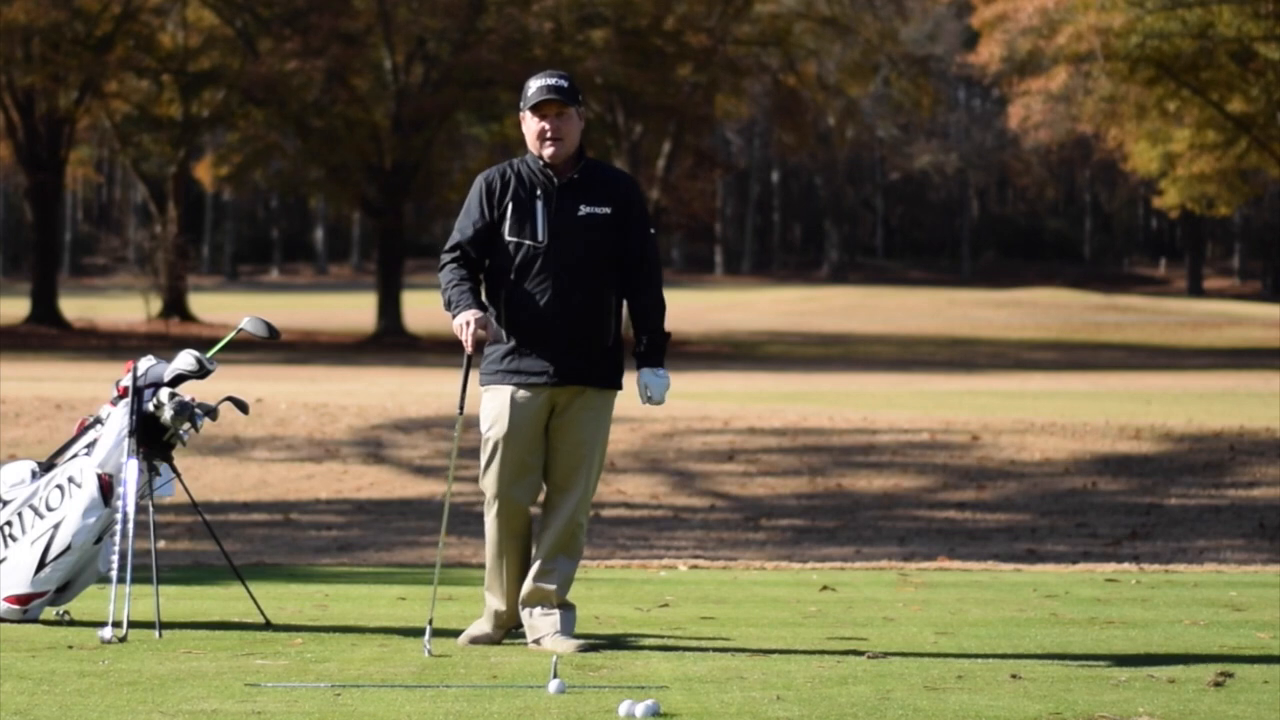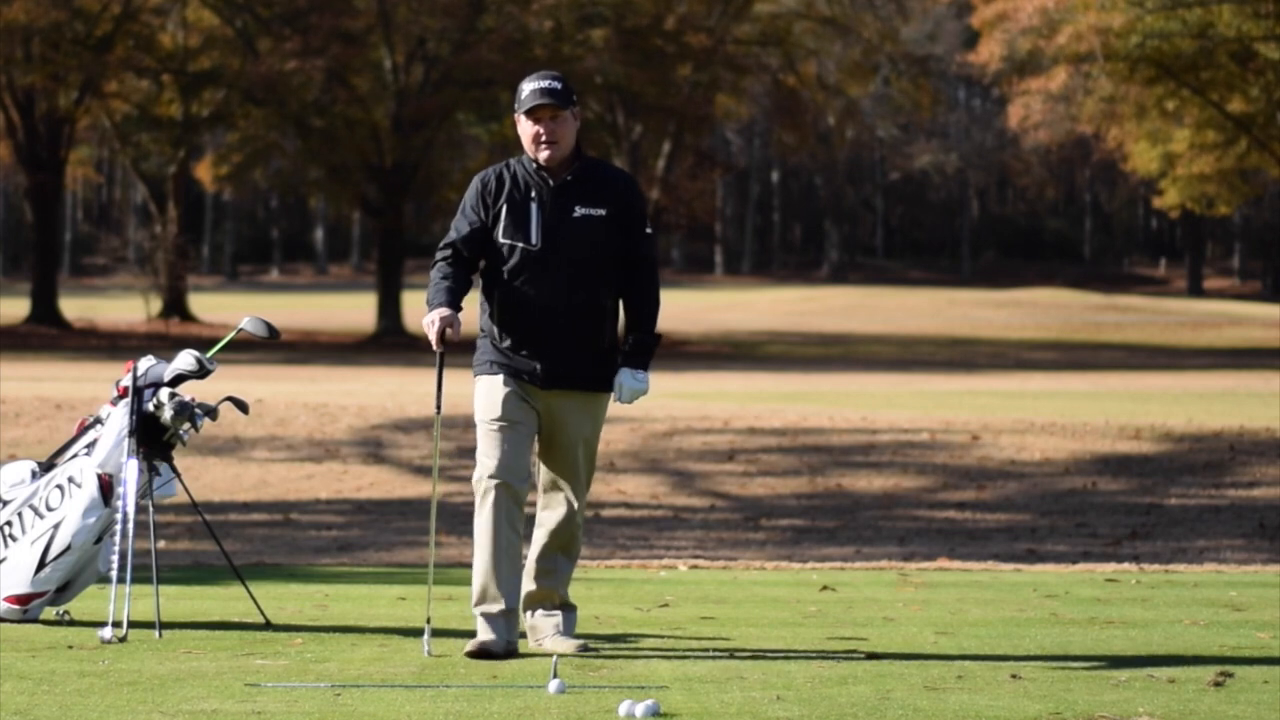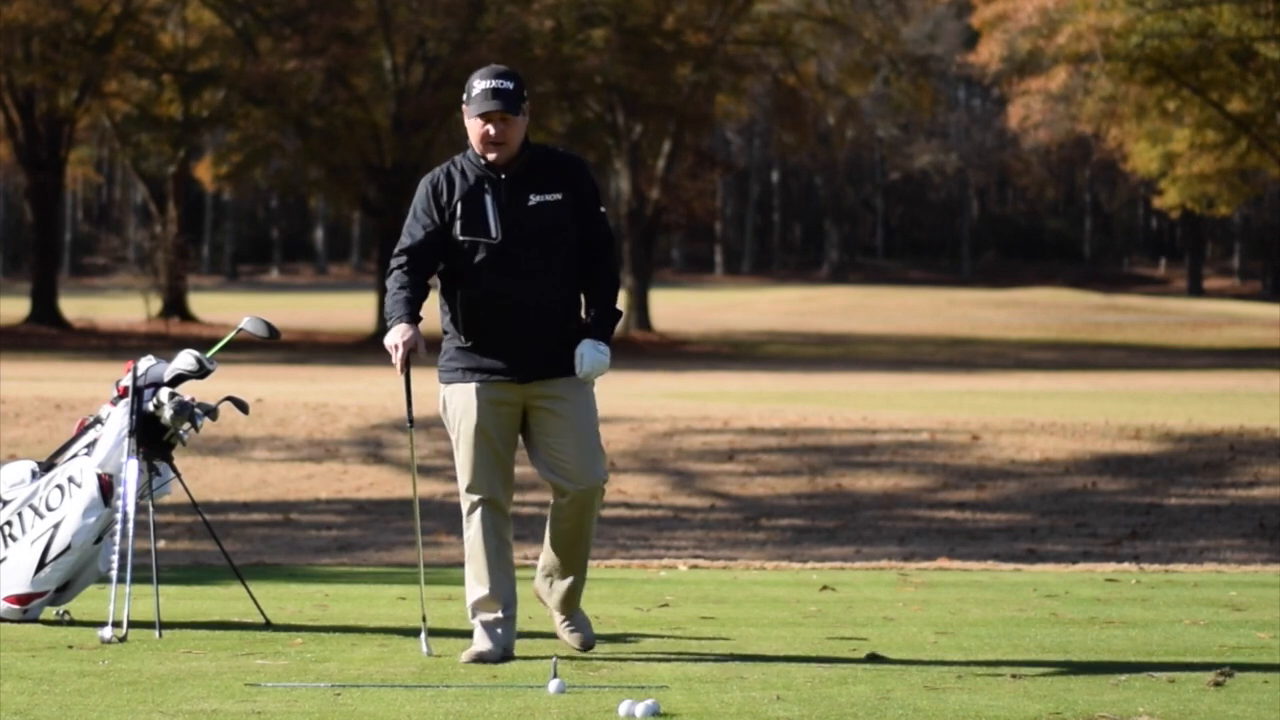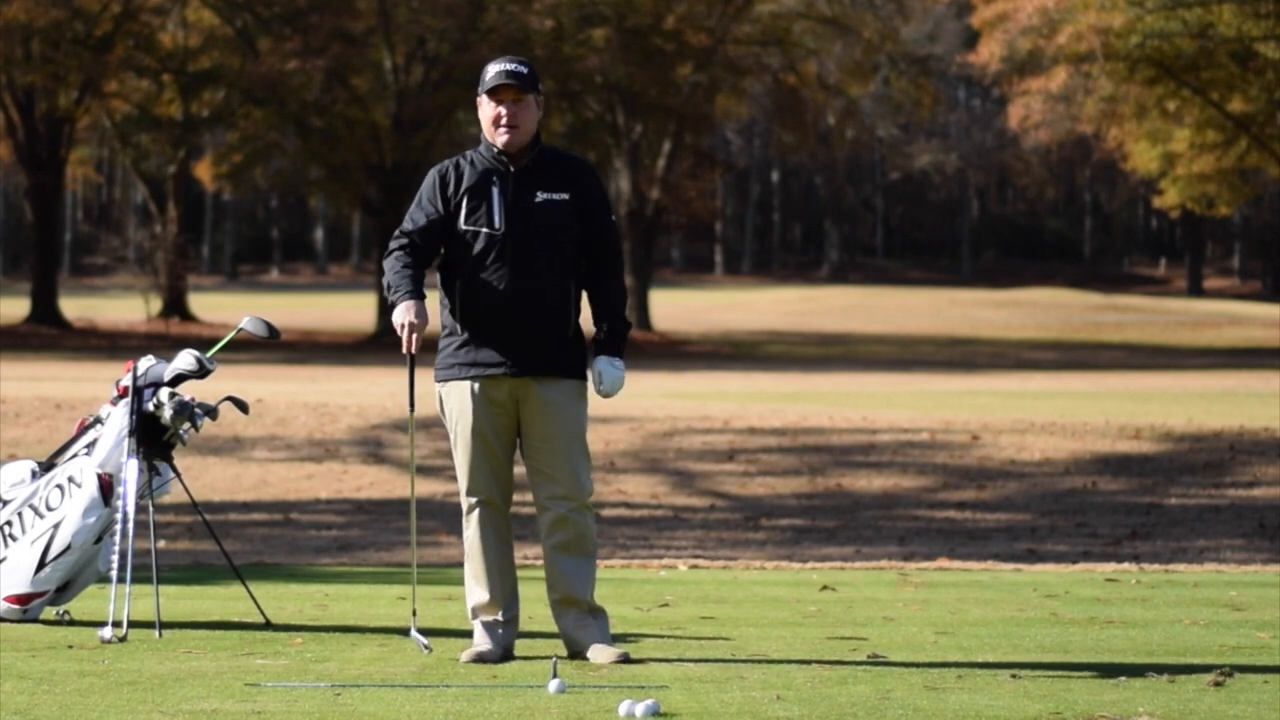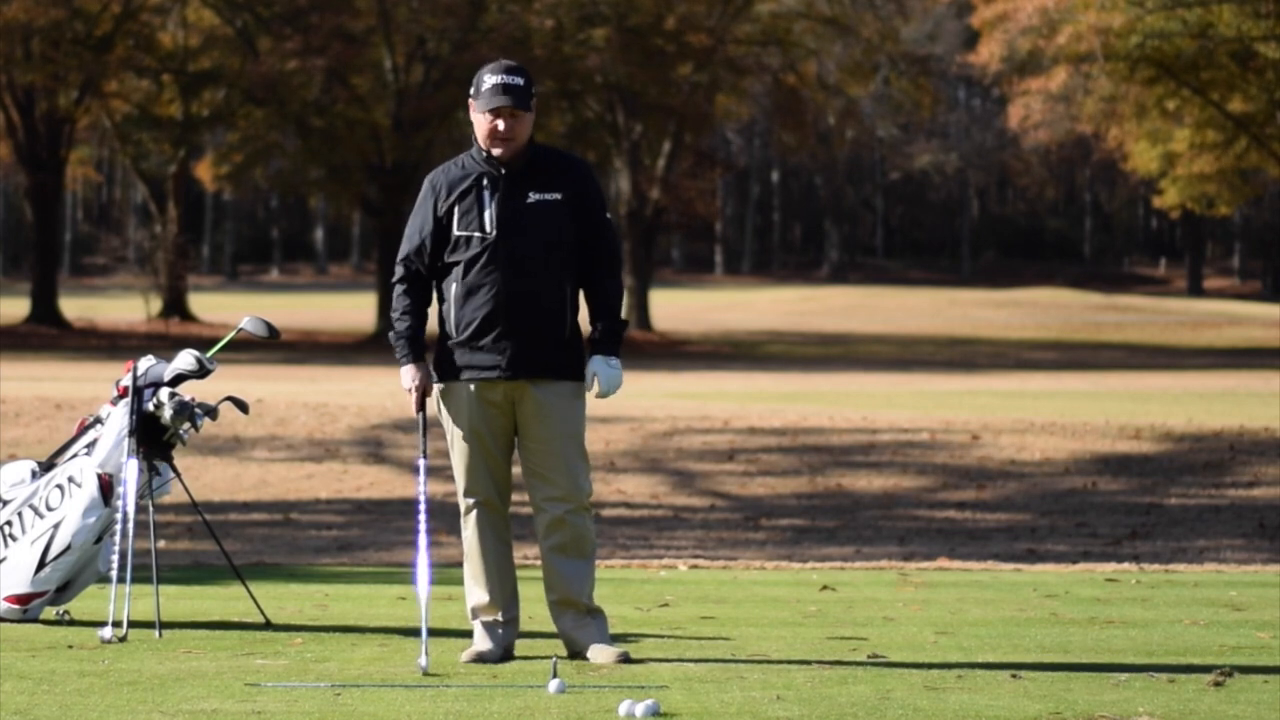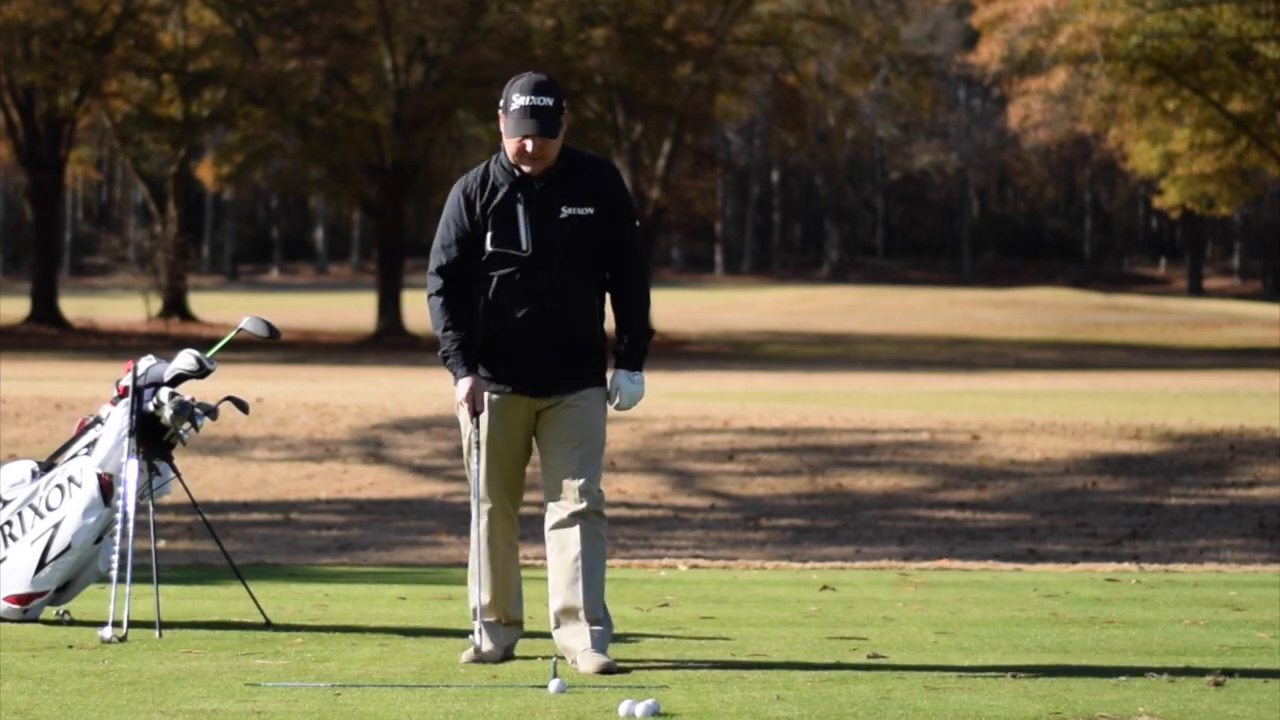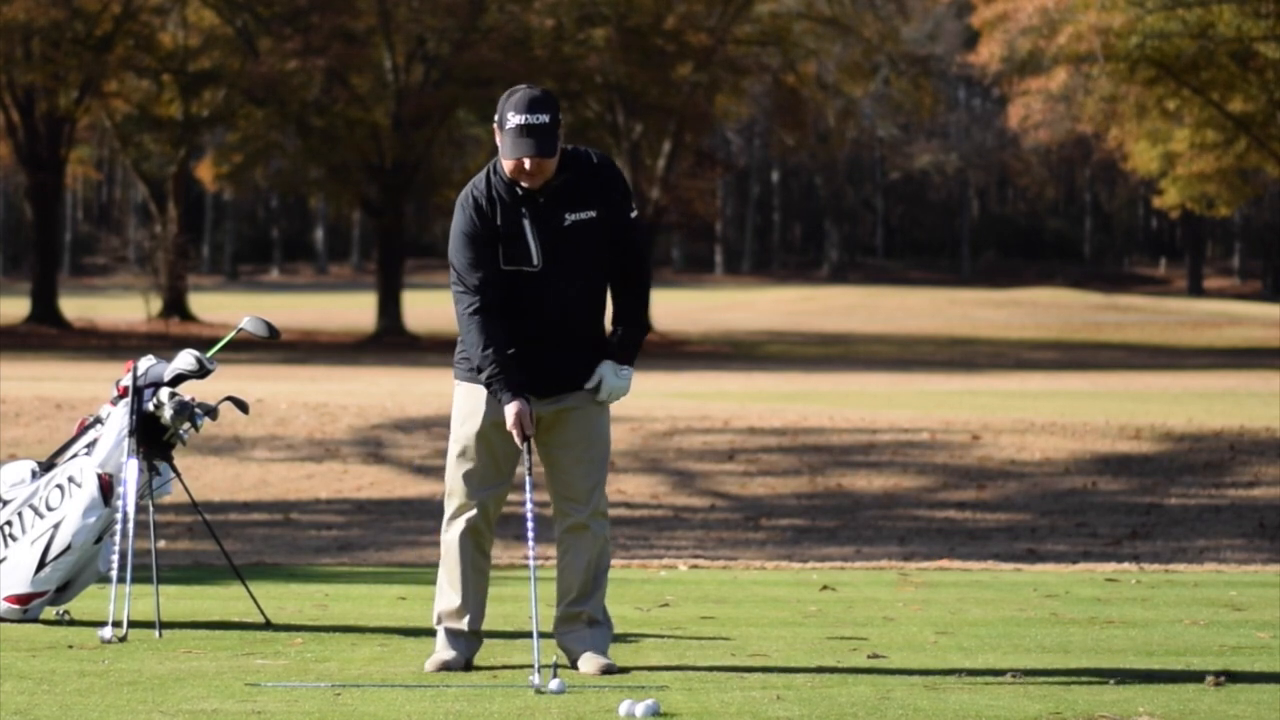
dt=0.7s
person 1, frame 1
left shoulder: (617, 191)
right shoulder: (496, 185)
left elbow: (643, 279)
right elbow: (458, 257)
left wrist: (651, 355)
right wrist: (466, 305)
left hip: (590, 374)
right hip: (513, 367)
left knee: (570, 498)
right knee: (505, 494)
left ankle: (545, 612)
right ankle: (502, 607)
person 1, frame 2
left shoulder: (615, 190)
right shoulder: (492, 186)
left elbow: (640, 279)
right elbow: (456, 253)
left wrist: (636, 356)
right wrist: (443, 302)
left hip: (583, 374)
right hip: (506, 365)
left knee: (565, 497)
right knee: (499, 482)
left ankle: (546, 614)
right ankle: (495, 621)
person 1, frame 3
left shoulder: (567, 175)
right shoulder: (442, 186)
left elbow: (600, 256)
right elbow: (409, 263)
left wrist: (598, 329)
right wrist: (402, 319)
left hip: (559, 366)
right hip: (475, 368)
left knee: (583, 480)
right knee: (483, 498)
left ankle: (560, 589)
right ankle: (493, 626)
person 1, frame 4
left shoulder: (575, 178)
right shoulder: (450, 178)
left elbow: (605, 267)
right elbow: (406, 246)
left wrist: (611, 346)
right wrist: (407, 295)
left hip: (555, 368)
right hip: (471, 365)
left knee: (567, 498)
right knee: (483, 500)
left ankle: (583, 627)
right ankle: (493, 627)
person 1, frame 5
left shoulder: (570, 177)
right shoulder: (445, 183)
left elbow: (602, 265)
right elbow: (410, 275)
left wrist: (606, 345)
right wrist: (409, 355)
left hip: (552, 371)
right hip: (468, 370)
left knee: (565, 499)
right knee: (480, 502)
left ankle: (582, 627)
right ankle: (493, 628)
person 1, frame 6
left shoulder: (600, 182)
right shoulder: (474, 190)
left elbow: (629, 274)
right elbow: (444, 283)
left wrist: (631, 359)
right wrist: (462, 367)
left hip: (576, 380)
right hip: (494, 378)
left knee: (576, 502)
right knee: (494, 506)
left ankle: (582, 633)
right ankle: (497, 628)
person 1, frame 7
left shoulder: (600, 179)
right shoulder: (478, 201)
left elbow: (632, 267)
right elbow: (475, 305)
left wrist: (622, 352)
right wrist: (506, 392)
left hip: (579, 380)
right hip: (492, 378)
left knee: (585, 508)
right knee: (470, 502)
left ankle: (584, 635)
right ankle: (456, 635)
